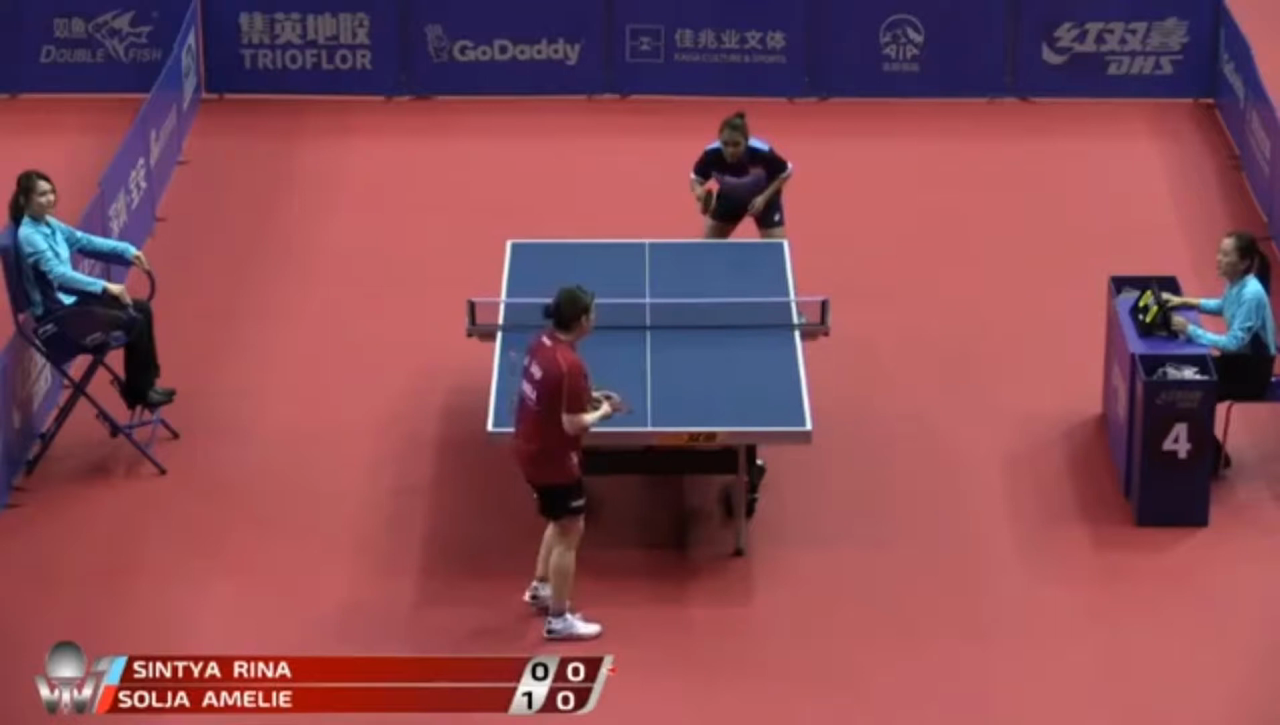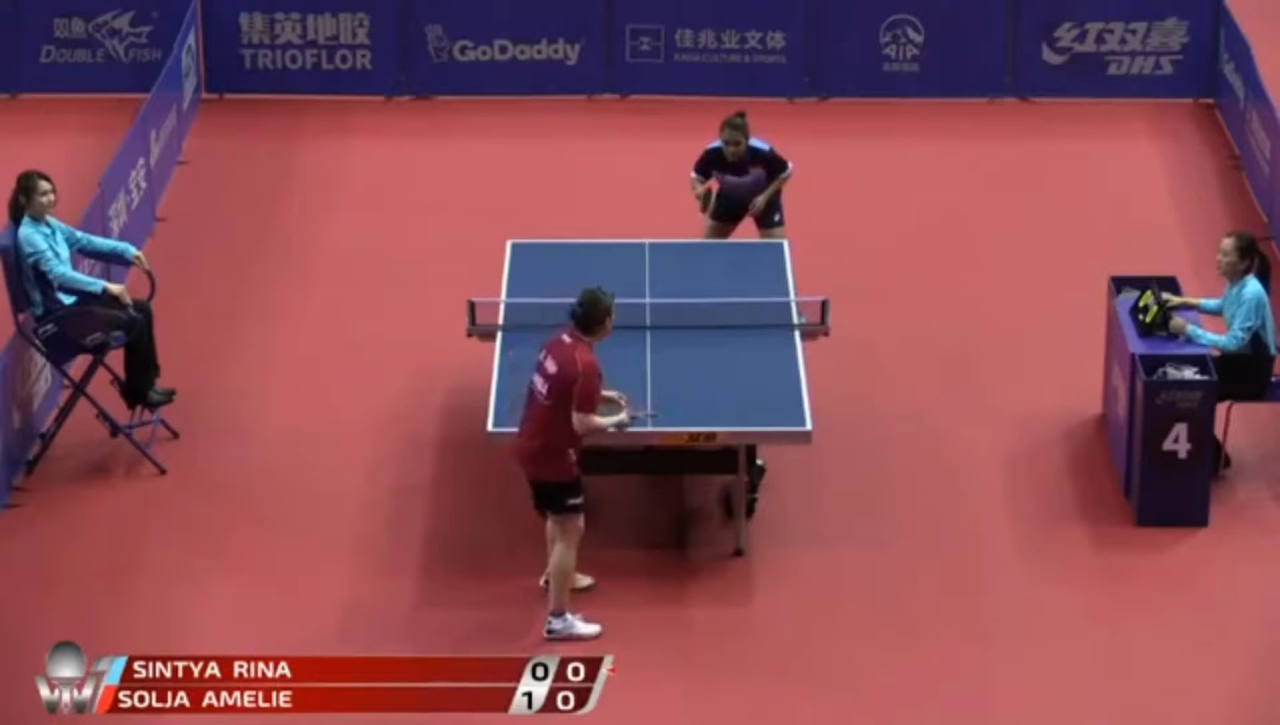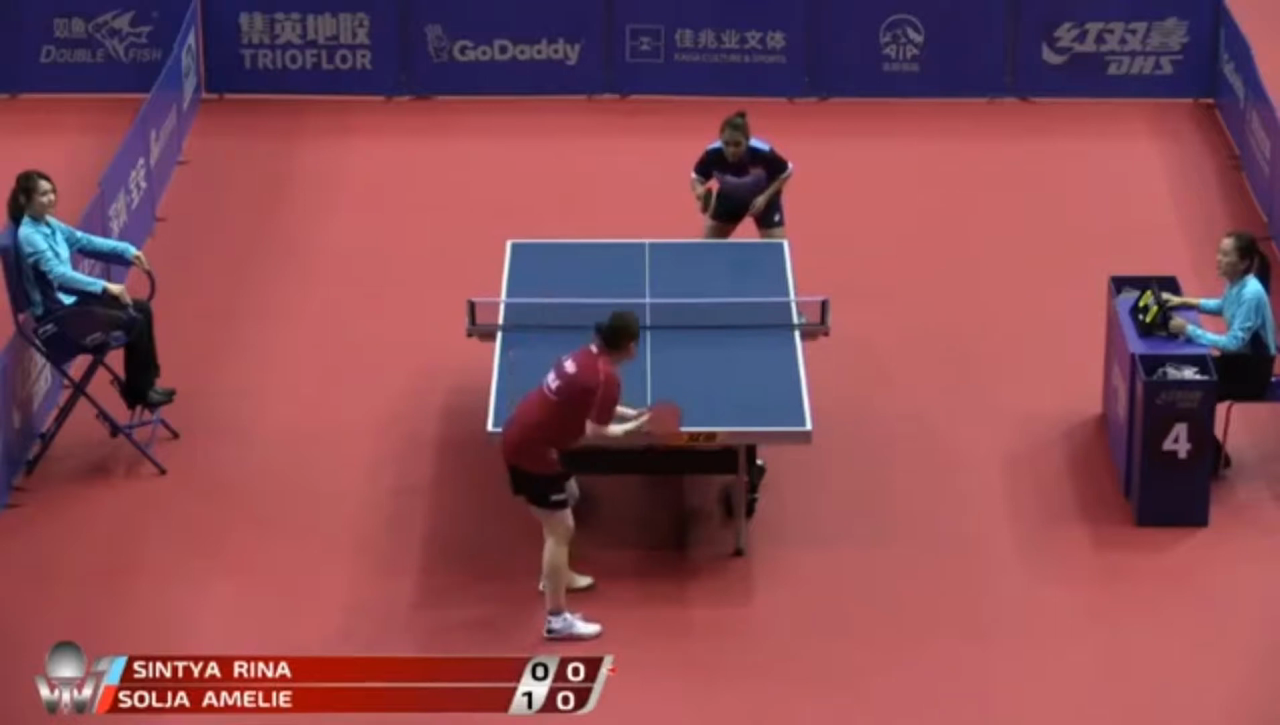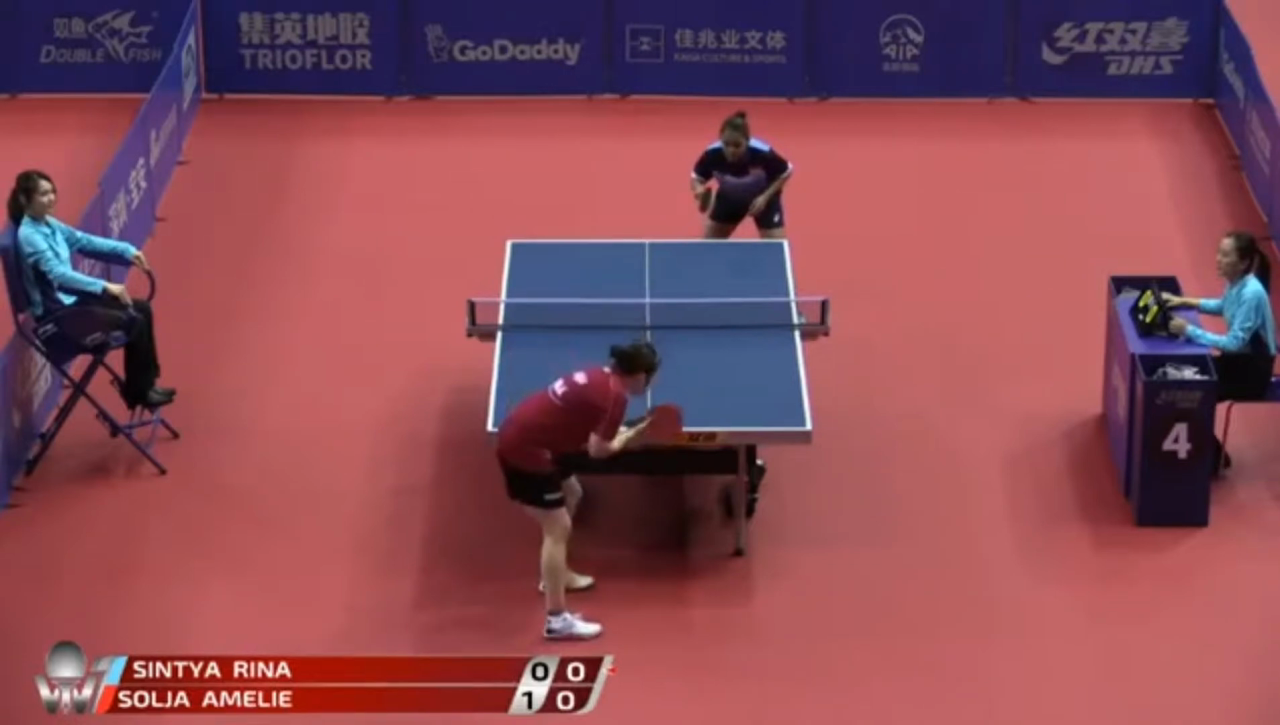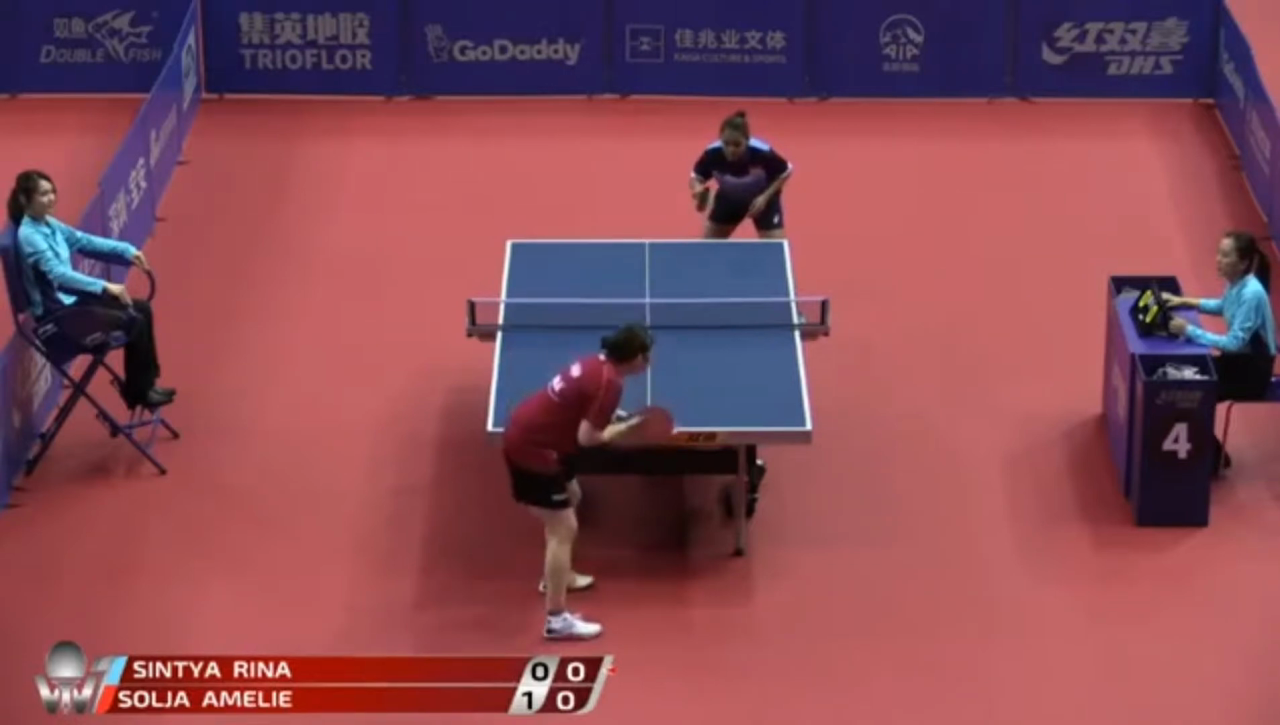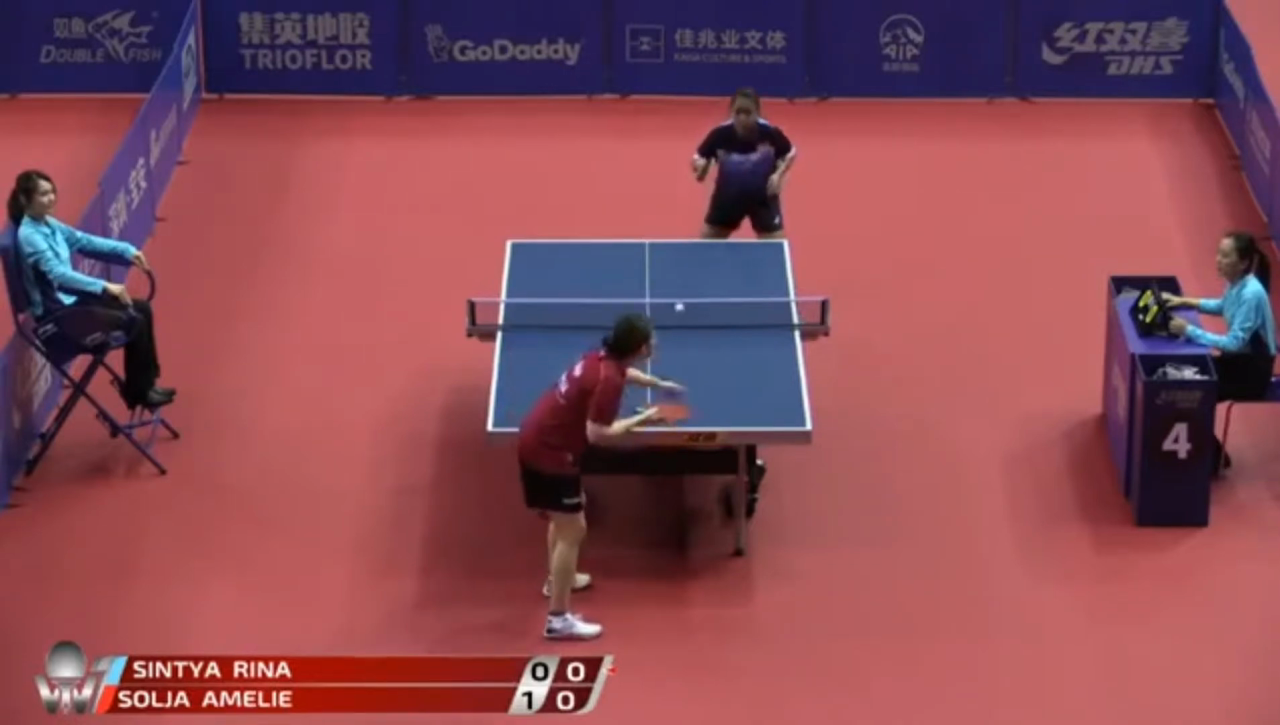
dt=0.3s
person 1, frame 1
left shoulder: (540, 344)
right shoulder: (570, 365)
right elbow: (572, 425)
left wrist: (587, 396)
right wrist: (604, 410)
left hip: (532, 449)
right hip: (553, 459)
left knee: (562, 521)
right knee: (570, 534)
left ankle: (541, 586)
right ankle: (559, 620)
person 1, frame 2
left shoulder: (558, 342)
right shoulder: (585, 364)
right elbow: (582, 424)
left wrist: (600, 395)
right wrist: (617, 420)
left hip: (533, 444)
right hip: (552, 454)
left knee: (561, 515)
right knee: (570, 531)
left ankle: (557, 576)
right ankle: (558, 620)
person 1, frame 3
left shoulder: (587, 356)
right shoulder: (607, 377)
right elbow: (595, 433)
left wrist: (629, 414)
right wrist: (634, 425)
left hip: (522, 435)
right hip: (531, 450)
left knee: (568, 497)
right knee: (560, 529)
left ankle: (555, 575)
right ankle: (557, 619)
person 1, frame 4
left shoulder: (600, 376)
right shoulder: (615, 396)
right elbow: (599, 449)
left wrist: (629, 431)
right wrist: (633, 433)
left hip: (521, 434)
right hip: (525, 448)
left knee: (571, 494)
right knee: (558, 529)
left ankle: (556, 575)
right ankle: (557, 620)
person 1, frame 5
left shoulder: (599, 364)
right shoulder: (604, 386)
right elbow: (587, 437)
left wrist: (625, 418)
right wrist: (627, 427)
left hip: (528, 438)
right hip: (533, 451)
left knee: (572, 497)
right knee: (565, 528)
left ankle: (557, 576)
right ankle: (557, 619)
person 1, frame 6
left shoulder: (604, 358)
right shoulder: (609, 379)
right elbow: (598, 434)
left wrist: (658, 384)
right wrist: (641, 419)
left hip: (537, 439)
right hip: (549, 452)
left knee: (564, 515)
right knee: (572, 531)
left ankle: (558, 578)
right ankle: (559, 619)
person 2, frame 1
left shoulder: (1251, 294)
right shoulder: (1236, 283)
left elbow: (1233, 343)
right elbow: (1222, 306)
left wrist: (1190, 330)
right wrist: (1185, 301)
left hip: (1254, 369)
right hip: (1239, 358)
left ankle: (1215, 456)
person 2, frame 2
left shoulder: (1251, 294)
right shoulder: (1236, 283)
left elbow: (1233, 343)
right elbow: (1221, 306)
left wrist: (1189, 330)
right wrist: (1184, 301)
left hip: (1254, 369)
right hip: (1239, 358)
left ankle: (1215, 456)
person 2, frame 3
left shoulder: (1251, 294)
right shoulder: (1236, 283)
left elbow: (1233, 343)
right elbow: (1222, 306)
left wrist: (1189, 330)
right wrist: (1185, 301)
left hip: (1254, 369)
right hip: (1239, 357)
left ankle: (1215, 456)
person 2, frame 4
left shoulder: (1251, 294)
right shoulder: (1236, 283)
left elbow: (1233, 343)
right elbow: (1222, 306)
left wrist: (1189, 330)
right wrist: (1184, 301)
left hip: (1254, 369)
right hip: (1240, 357)
left ankle: (1215, 456)
person 2, frame 5
left shoulder: (1251, 294)
right shoulder: (1237, 283)
left elbow: (1233, 343)
right elbow: (1222, 306)
left wrist: (1189, 330)
right wrist: (1184, 301)
left hip: (1255, 369)
right hip: (1240, 358)
left ankle: (1215, 456)
person 2, frame 6
left shoulder: (1251, 294)
right shoulder: (1236, 283)
left elbow: (1233, 343)
right elbow: (1222, 306)
left wrist: (1189, 330)
right wrist: (1184, 301)
left hip: (1254, 369)
right hip: (1240, 358)
left ankle: (1215, 456)
person 3, frame 1
left shoulder: (49, 223)
right shoulder: (28, 236)
left elbow: (85, 240)
right elbow: (58, 274)
left wrist: (127, 250)
right wrist: (104, 286)
left hip: (72, 296)
right hip: (56, 310)
left knee: (142, 309)
right knee: (134, 322)
left ankle: (145, 382)
right ankle: (138, 391)
person 3, frame 2
left shoulder: (49, 223)
right shoulder: (28, 235)
left elbow: (85, 241)
right elbow: (58, 274)
left wrist: (126, 250)
right wrist: (104, 286)
left hip: (72, 296)
right hip: (56, 310)
left knee: (142, 309)
right knee: (134, 322)
left ankle: (146, 382)
right ankle: (138, 392)
person 3, frame 3
left shoulder: (48, 223)
right shoulder: (28, 235)
left elbow: (85, 240)
right elbow: (58, 274)
left wrist: (126, 250)
right wrist: (104, 286)
left hip: (72, 296)
right hip: (56, 310)
left knee: (142, 309)
right knee: (134, 322)
left ankle: (145, 382)
right ankle: (138, 391)
person 3, frame 4
left shoulder: (48, 223)
right shoulder: (28, 235)
left elbow: (85, 240)
right elbow: (58, 274)
left wrist: (126, 250)
right wrist: (104, 286)
left hip: (72, 296)
right hip: (56, 310)
left knee: (142, 309)
right knee: (134, 322)
left ankle: (145, 382)
right ankle: (138, 392)
person 3, frame 5
left shoulder: (48, 223)
right shoulder: (28, 236)
left elbow: (84, 241)
right elbow: (58, 274)
left wrist: (126, 250)
right wrist: (104, 286)
left hip: (71, 296)
right hip: (56, 310)
left knee: (142, 309)
right knee: (134, 323)
left ankle: (146, 382)
right ankle: (138, 392)
person 3, frame 6
left shoulder: (48, 223)
right shoulder: (28, 236)
left elbow: (85, 241)
right elbow: (58, 274)
left wrist: (126, 250)
right wrist: (104, 286)
left hip: (72, 296)
right hip: (56, 310)
left knee: (142, 309)
right knee: (134, 322)
left ankle: (145, 382)
right ankle: (138, 392)
